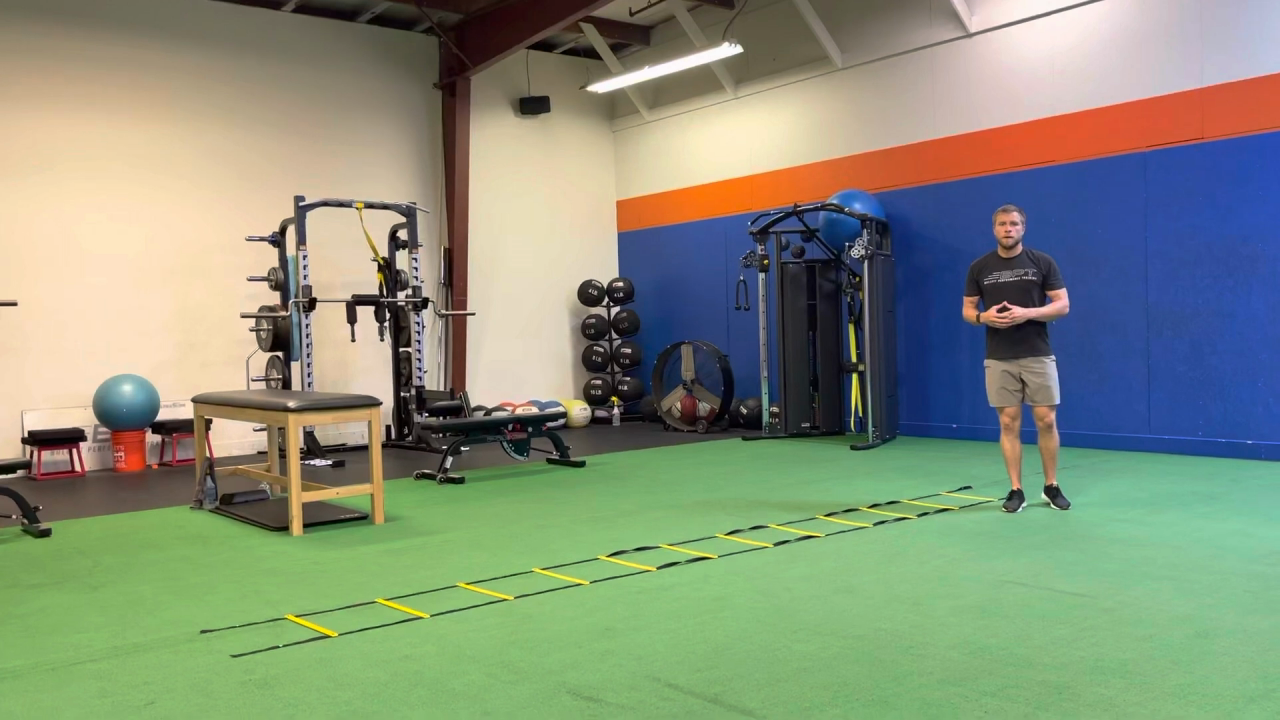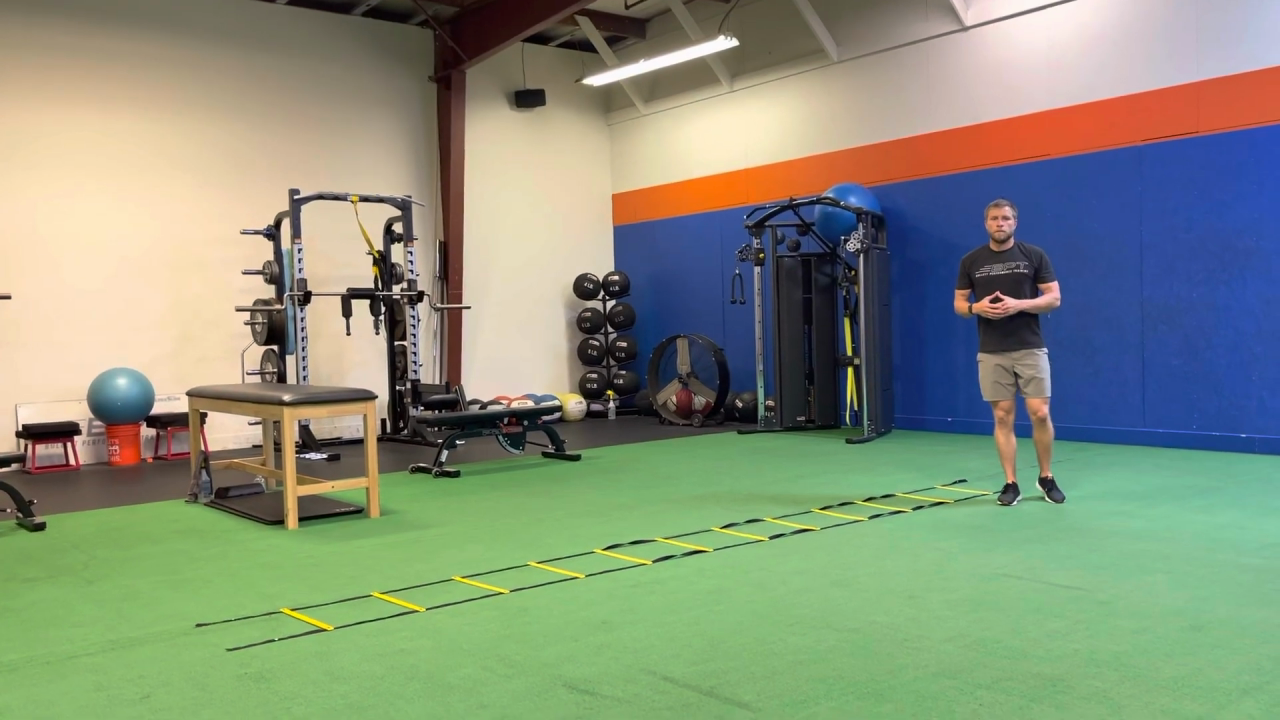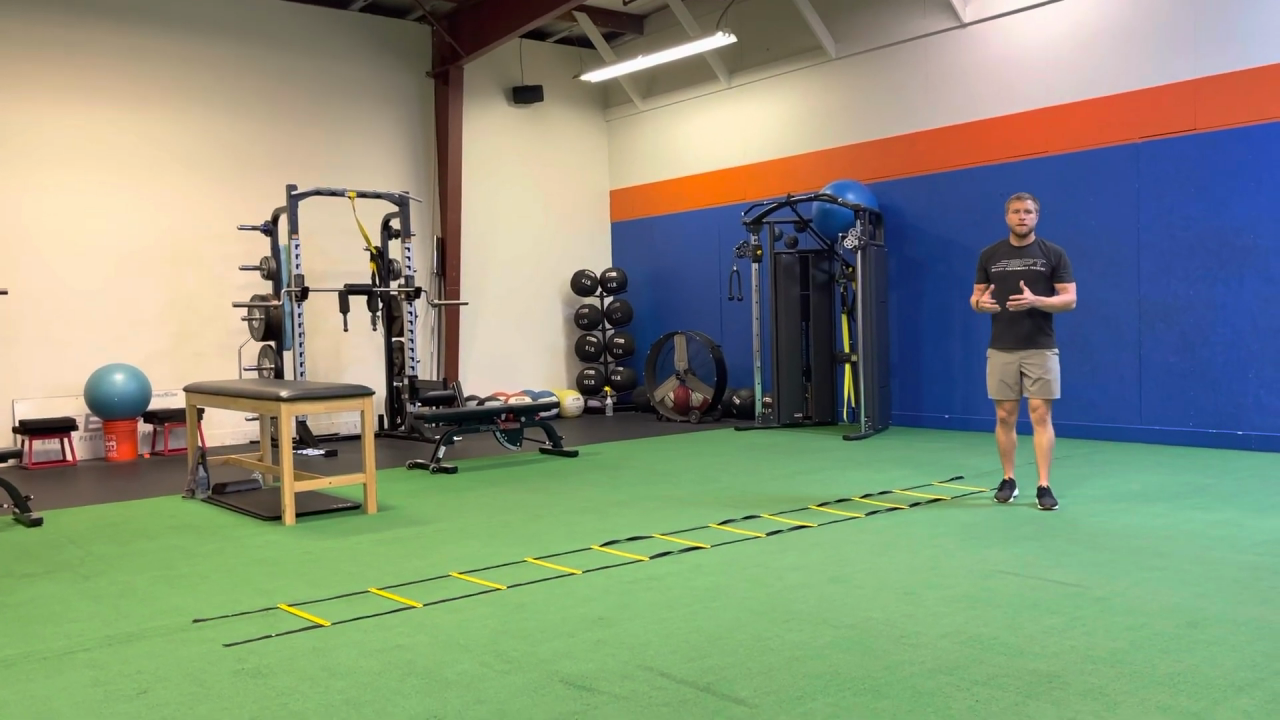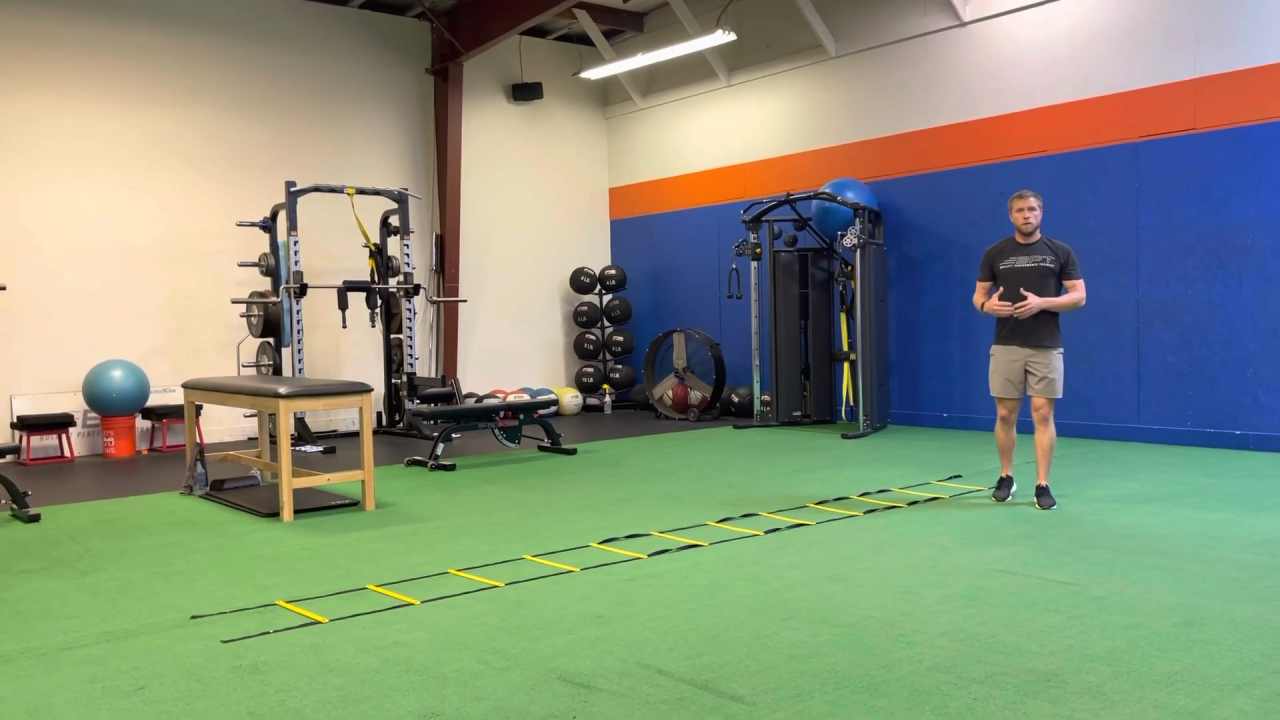
dt=1s
person 1, frame 1
left shoulder: (1042, 262)
right shoulder: (979, 267)
left elbow: (1062, 305)
right elbow: (967, 310)
left wrist: (1027, 313)
right wrist: (983, 317)
left hip: (1038, 356)
right hip: (998, 359)
left knee: (1046, 421)
right knee: (1009, 423)
left ankle: (1051, 487)
right ankle: (1016, 490)
person 1, frame 2
left shoulder: (1034, 255)
right shoulder: (971, 261)
left elbow: (1054, 298)
right elbow: (959, 304)
left wrist: (1018, 304)
right wrist: (975, 308)
left hip: (1031, 348)
right hip: (991, 352)
left knee: (1040, 414)
right knee: (1003, 417)
left ankle: (1046, 478)
right ankle: (1011, 483)
person 1, frame 3
left shoulder: (1054, 254)
right shoulder: (989, 255)
left elbow: (1069, 299)
right elbow: (976, 297)
left wrist: (1035, 300)
right wrist: (981, 303)
left hip: (1041, 349)
right hip: (1001, 349)
left knee: (1041, 416)
right knee: (1005, 416)
left ankle: (1044, 485)
right ankle: (1008, 480)
person 1, frame 4
left shoulder: (1060, 251)
right shoulder: (994, 253)
left elbow: (1079, 296)
right elbow: (979, 294)
left wrist: (1042, 303)
right wrist: (987, 306)
left hip: (1046, 348)
right hip: (1005, 347)
left knee: (1043, 414)
right knee: (1005, 414)
left ankle: (1042, 485)
right ankle: (1006, 477)
